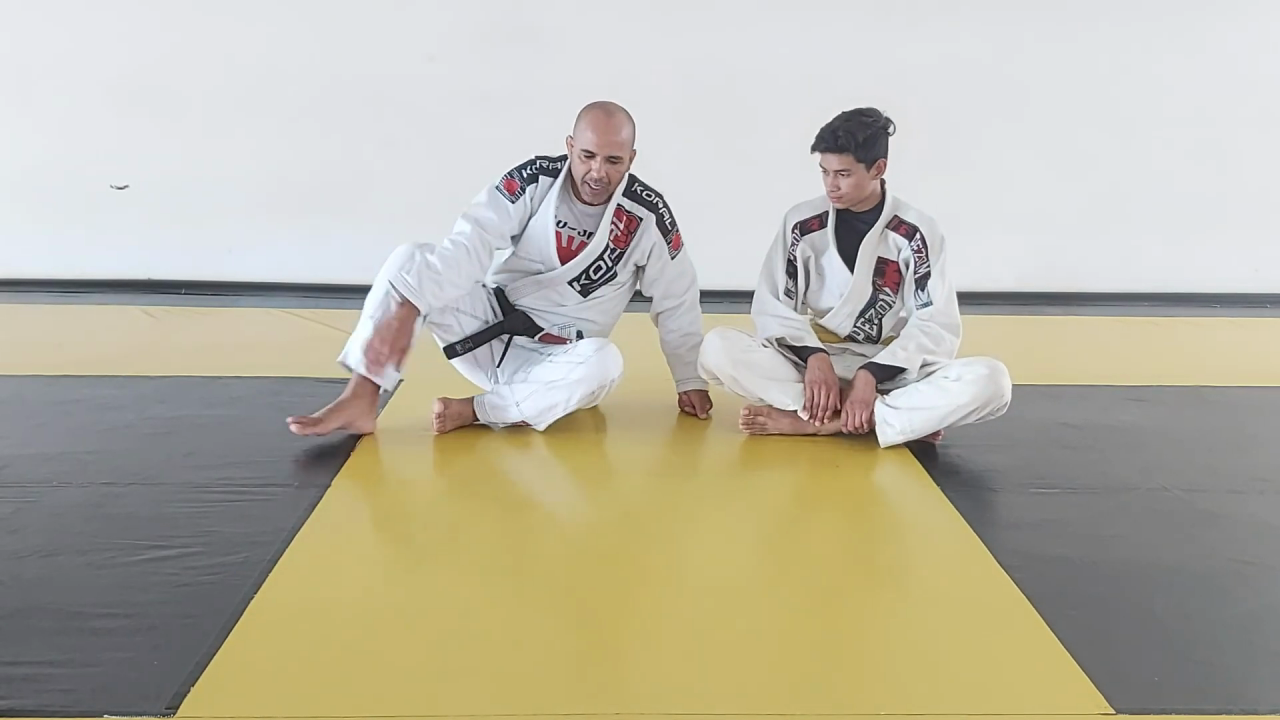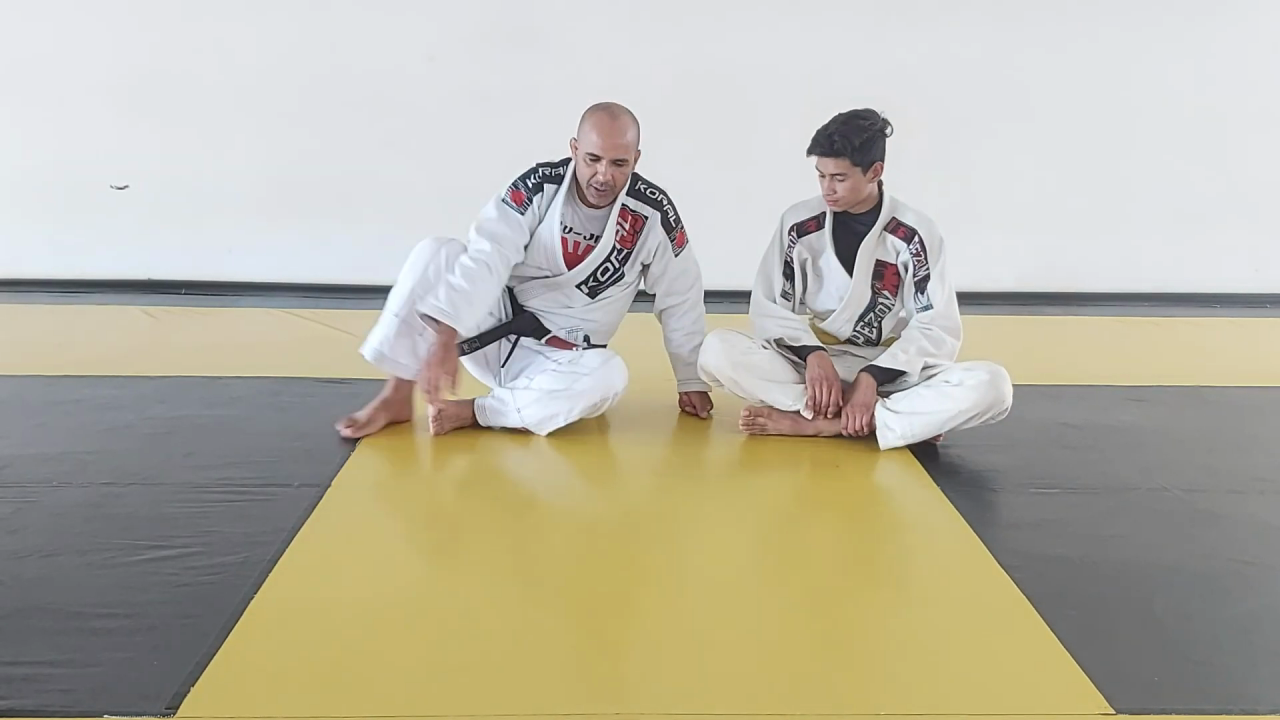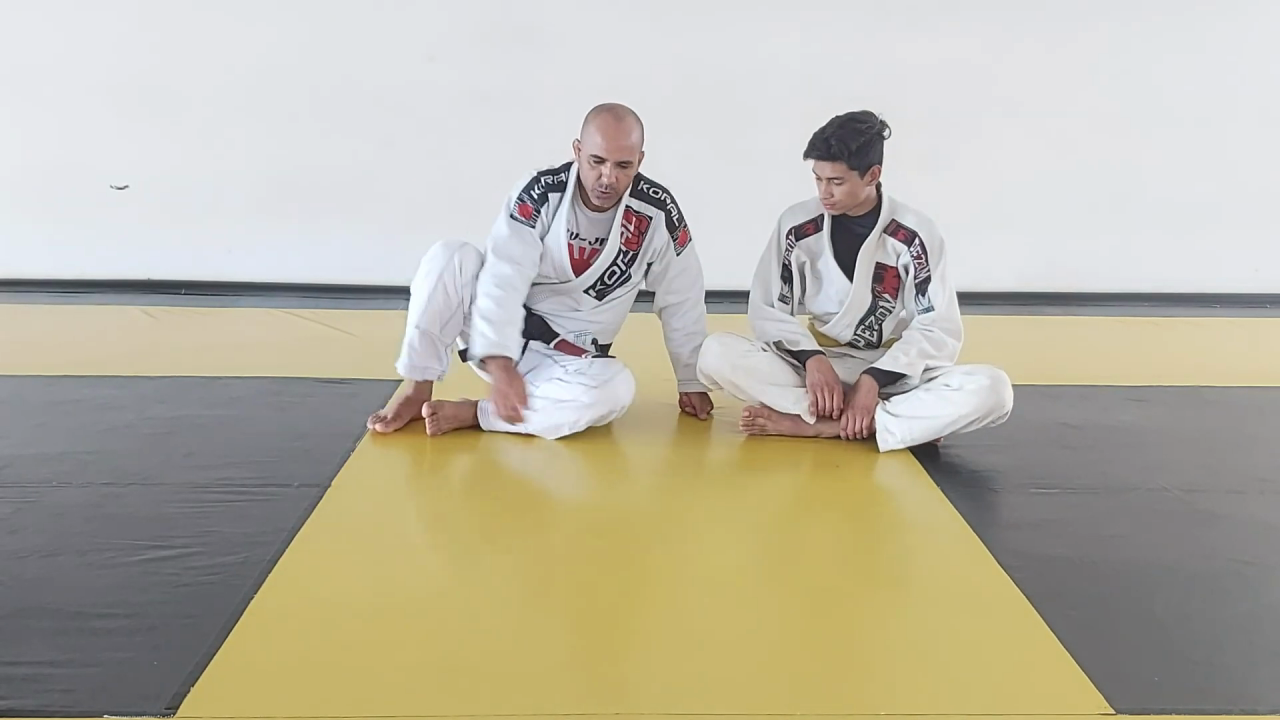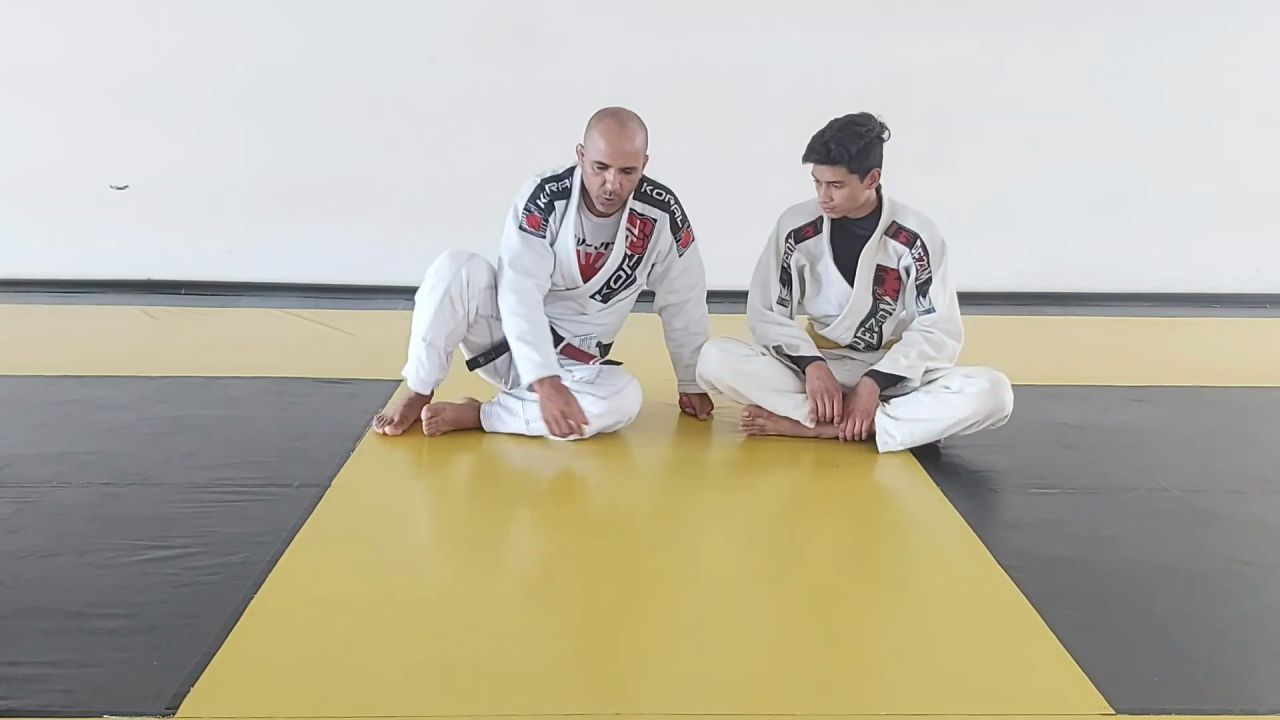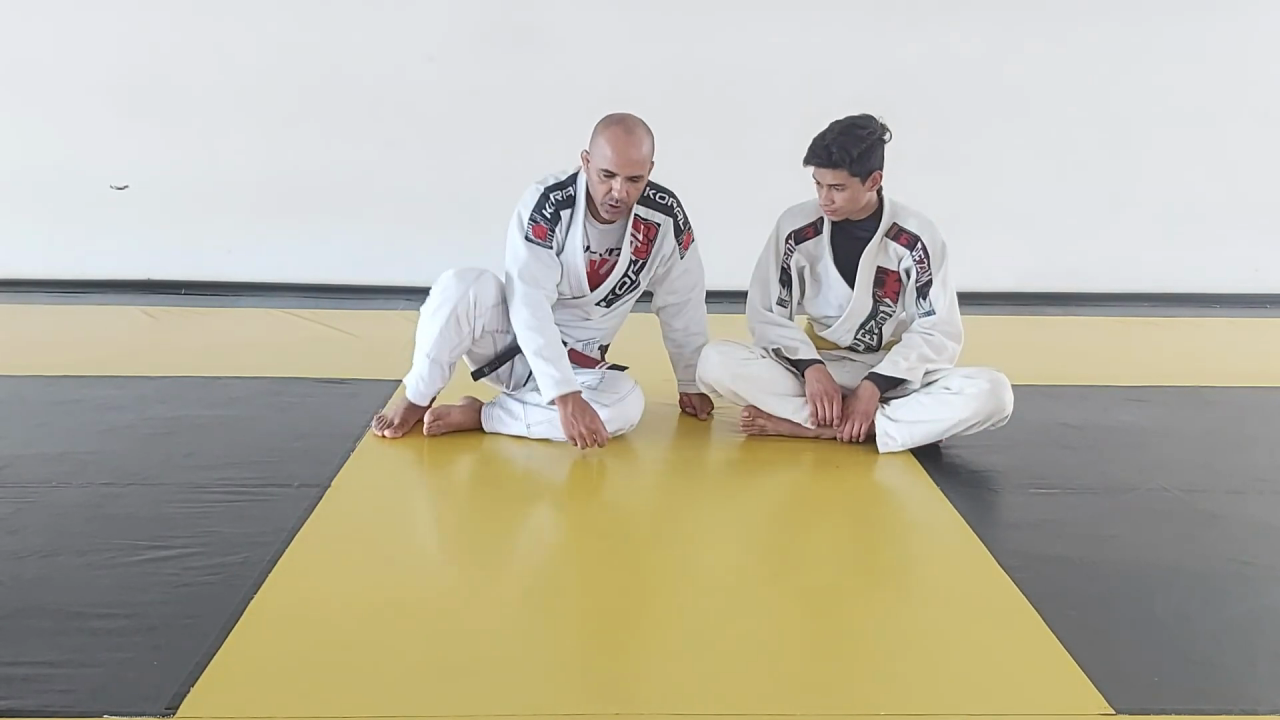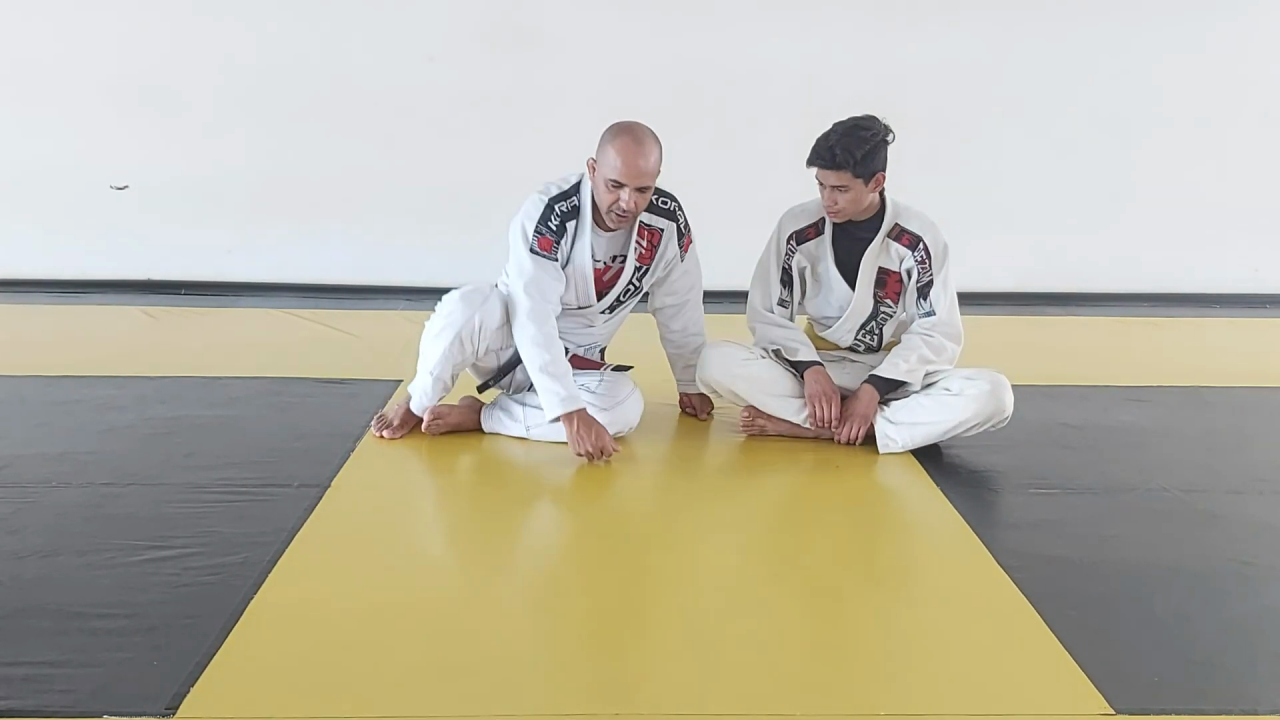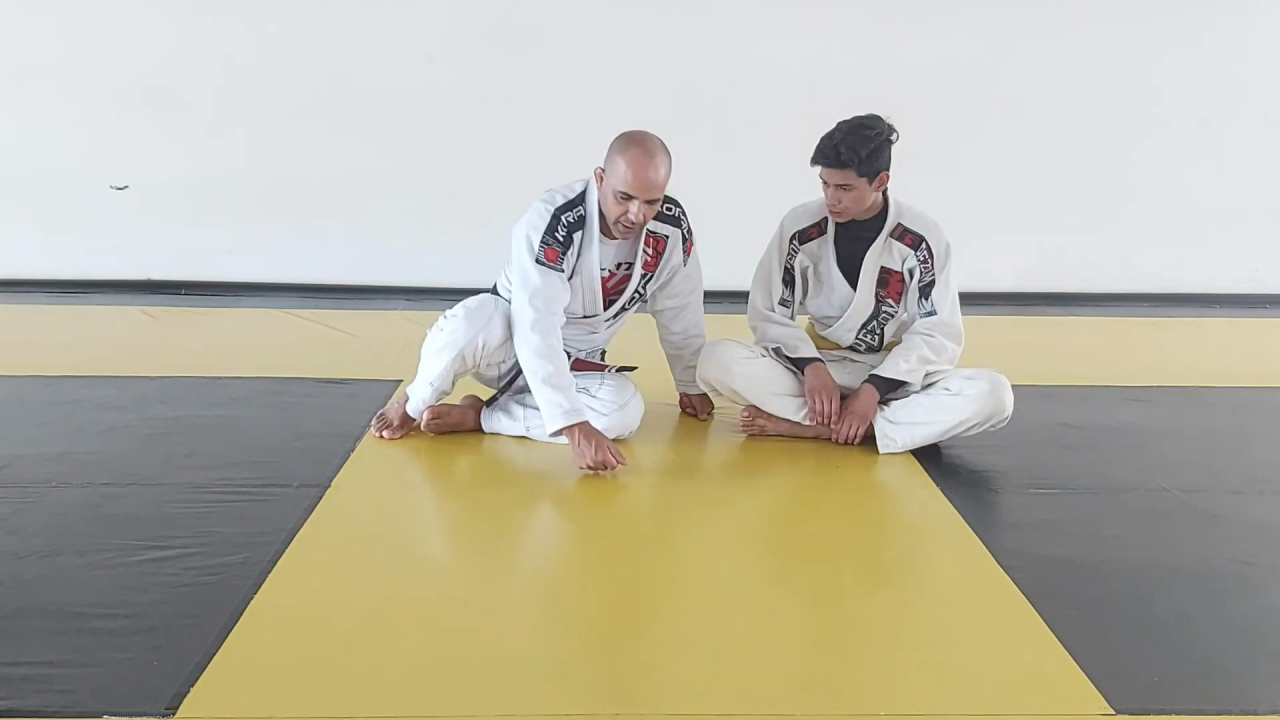
dt=0.1s
person 1, frame 1
left shoulder: (648, 215)
right shoulder: (533, 180)
left elbow: (676, 301)
right elbow: (468, 248)
left wrist: (690, 381)
right wrist: (405, 310)
left hip: (556, 358)
right hip: (492, 328)
left knee: (602, 364)
right knee: (411, 260)
left ankle: (476, 411)
right ankle: (360, 402)
person 1, frame 2
left shoulder: (655, 213)
right shoulder: (536, 185)
left elbow: (680, 300)
right elbow: (483, 261)
left wrist: (691, 381)
right wrist: (445, 337)
left hip: (563, 358)
right hip: (497, 329)
left knee: (608, 377)
right knee: (438, 253)
left ankle: (475, 412)
right ankle: (398, 394)
person 1, frame 3
left shoulder: (658, 212)
right shoulder: (540, 193)
left elbow: (682, 301)
right elbow: (503, 278)
left wrist: (691, 382)
right wrist: (501, 364)
left hip: (569, 360)
right hip: (507, 334)
left knee: (616, 389)
right knee: (451, 257)
left ankle: (477, 414)
right ankle: (417, 392)
person 1, frame 4
left shoulder: (662, 213)
right shoulder: (543, 196)
left elbow: (683, 301)
right elbow: (519, 294)
left wrist: (691, 383)
right wrist: (548, 382)
left hip: (574, 358)
right hip: (506, 332)
left knee: (623, 398)
right knee: (456, 268)
left ankle: (479, 416)
right ankle: (418, 395)
person 1, frame 5
left shoulder: (665, 216)
right shoulder: (547, 204)
left elbow: (682, 302)
right elbow: (529, 307)
left wrist: (691, 383)
right wrist: (566, 398)
left hip: (576, 362)
right hip: (508, 338)
left knee: (626, 405)
right knee: (463, 286)
left ankle: (480, 416)
right ankle: (417, 401)
person 1, frame 6
left shoulder: (668, 219)
right shoulder: (546, 211)
left elbow: (679, 305)
right elbow: (532, 319)
left wrist: (689, 384)
right wrist: (572, 413)
left hip: (575, 360)
right hip: (511, 334)
left knee: (624, 407)
right knee: (471, 304)
left ankle: (479, 417)
right ankle: (416, 406)
person 1, frame 7
left shoulder: (671, 226)
right shoulder: (551, 220)
left elbow: (680, 307)
right elbow: (535, 331)
left wrist: (690, 385)
right wrist: (575, 426)
left hip: (576, 364)
right hip: (509, 341)
left knee: (625, 410)
right knee: (475, 321)
left ankle: (480, 415)
right ankle: (414, 405)
person 2, frame 1
left shoulder: (918, 232)
right shoulder: (802, 222)
left elbow: (936, 327)
right elbow: (773, 306)
left wrist: (871, 374)
right wrist: (814, 357)
left hip: (892, 368)
right hip: (816, 360)
left knee: (990, 382)
right knee: (718, 349)
left ankle: (811, 419)
person 2, frame 2
left shoulder: (916, 232)
right shoulder: (798, 222)
left elbow: (936, 327)
right elbow: (770, 307)
left wrist: (872, 377)
right wrist: (812, 354)
left hip: (891, 367)
right hip: (816, 360)
left knee: (991, 386)
right knee: (717, 351)
left ankle: (818, 422)
person 2, frame 3
left shoulder: (916, 233)
right shoulder: (796, 224)
left elbow: (937, 329)
right elbow: (768, 310)
left wrist: (873, 379)
right wrist: (812, 359)
left hip: (892, 370)
right hip: (816, 363)
left knee: (992, 391)
right knee: (716, 354)
left ankle: (819, 425)
person 2, frame 4
left shoulder: (916, 235)
right shoulder: (795, 226)
left elbow: (936, 330)
right elbow: (768, 313)
left wrist: (874, 383)
right wrist: (812, 366)
left hip: (892, 370)
right hip: (817, 364)
left knee: (992, 393)
right knee: (716, 360)
left ankle: (818, 424)
person 2, frame 5
left shoulder: (917, 237)
right shoulder: (795, 227)
left elbow: (936, 332)
right elbow: (767, 314)
left wrist: (874, 386)
right wrist: (811, 368)
left hip: (892, 372)
right hip: (816, 364)
left knee: (992, 394)
right knee: (716, 363)
left ankle: (816, 425)
person 2, frame 6
left shoulder: (919, 238)
right shoulder: (797, 226)
left elbow: (935, 333)
right elbow: (767, 314)
left wrist: (874, 388)
right wrist: (810, 370)
left hip: (892, 372)
right hip: (816, 365)
left knee: (992, 395)
right knee: (716, 365)
left ankle: (817, 425)
person 2, frame 7
left shoulder: (922, 237)
right shoulder: (799, 226)
left elbow: (936, 334)
right elbow: (768, 313)
left wrist: (874, 388)
right wrist: (811, 366)
left hip: (893, 372)
right hip: (817, 363)
left knee: (993, 395)
right knee: (717, 363)
left ankle: (816, 425)
